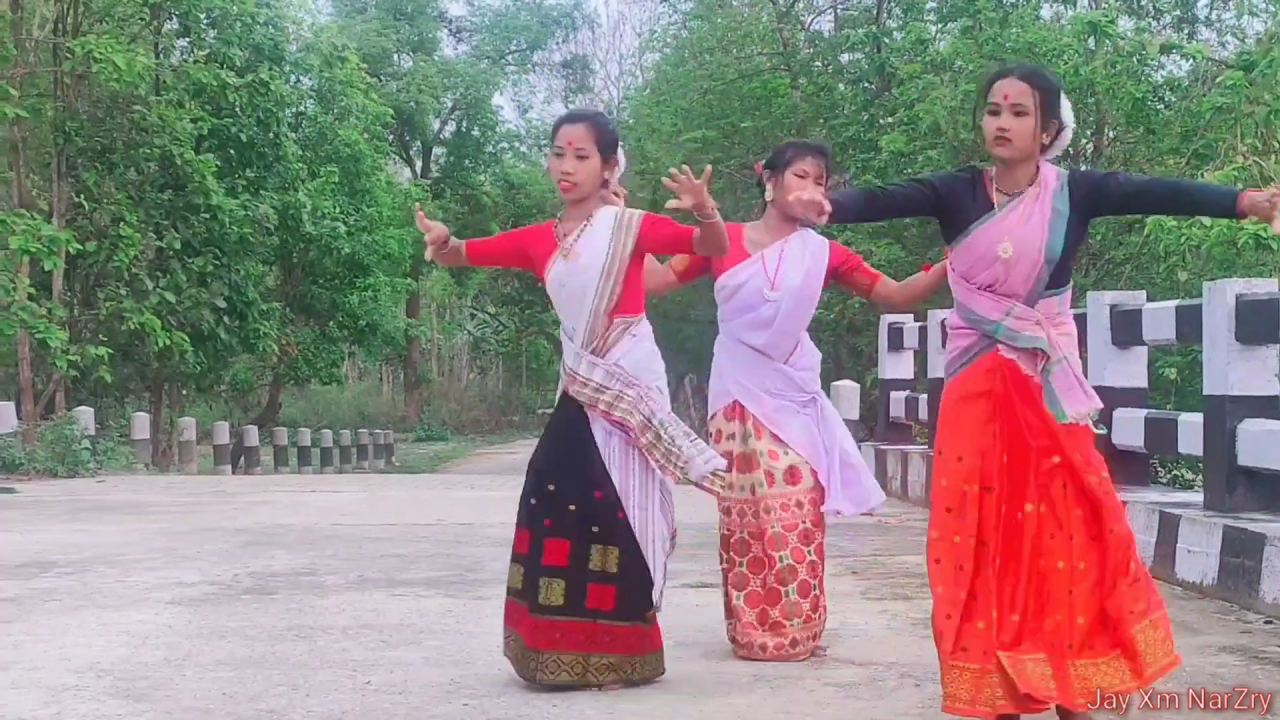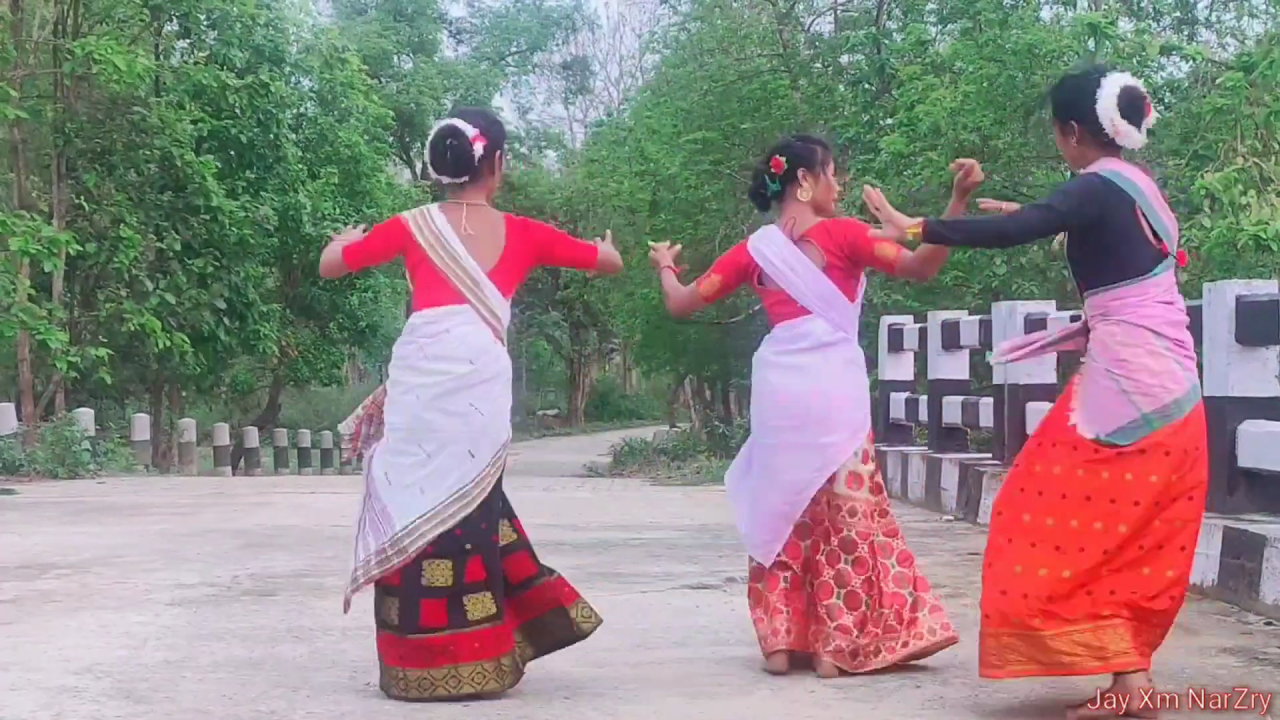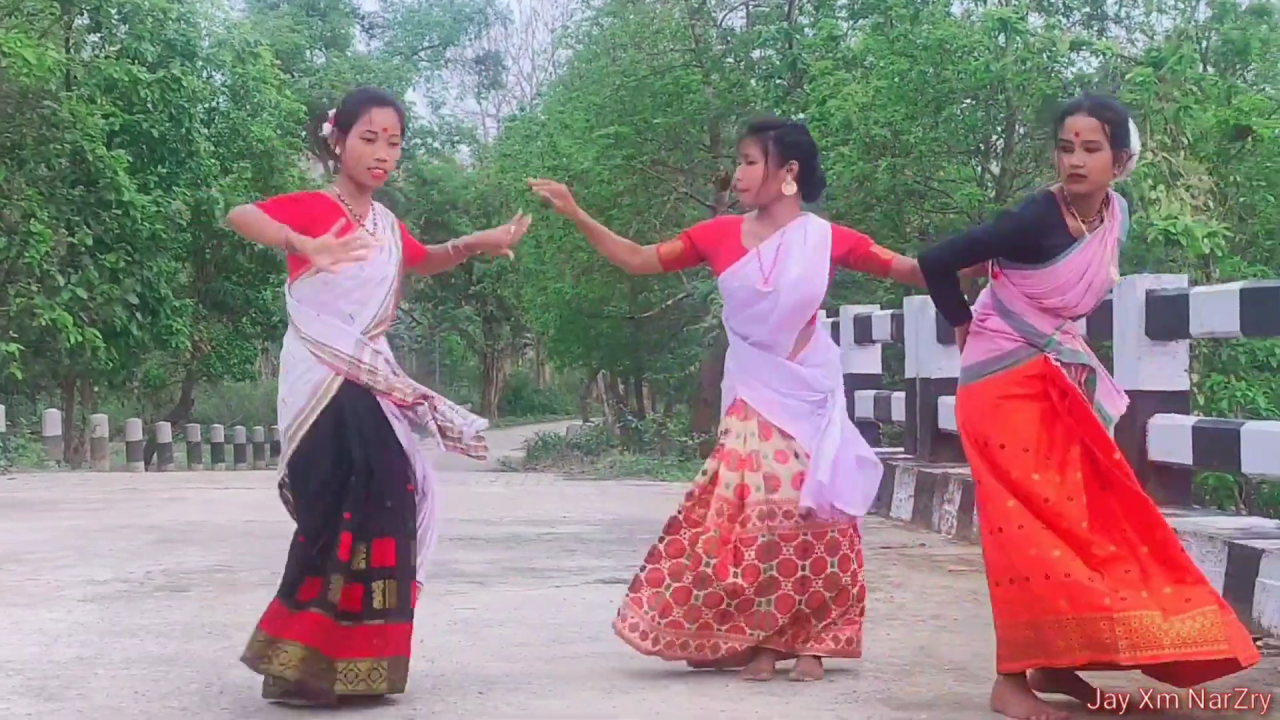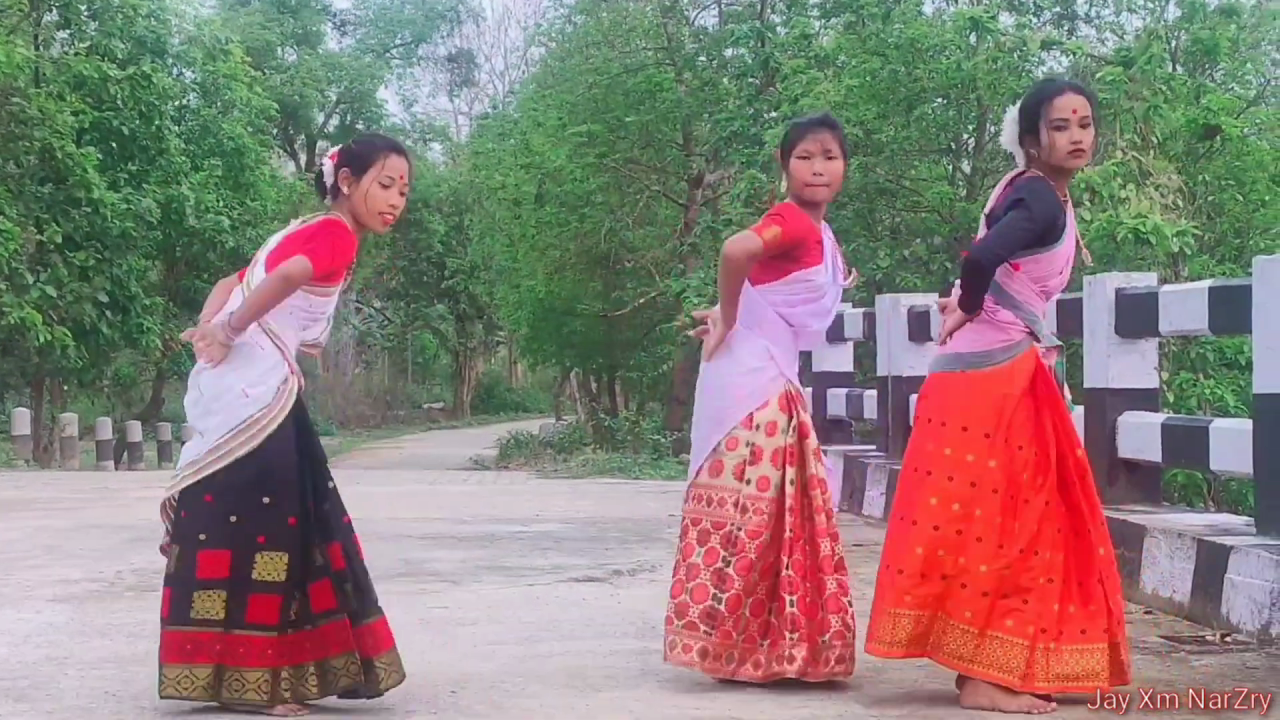
dt=0.7s
person 1, frame 1
left shoulder: (1073, 190)
right shoulder: (953, 189)
left elbow: (1155, 193)
right elbow: (876, 201)
right wrist: (830, 205)
left hip: (1046, 378)
right hip: (974, 381)
left knee: (1067, 522)
right knee: (977, 531)
person 1, frame 2
left shoulder: (1096, 188)
right shoulder: (1136, 183)
left elbow: (1021, 229)
left wrist: (918, 229)
right wrist: (1023, 212)
left hip: (1128, 384)
right hip: (1164, 384)
left knee: (1076, 529)
right knee: (1131, 538)
person 1, frame 3
left shoulder: (1117, 213)
right shoulder: (1036, 217)
right elbow: (936, 261)
right wrist: (965, 324)
left hip: (1061, 381)
right hip: (1005, 383)
left knee: (1088, 512)
right knee: (1032, 525)
left ankle: (1050, 662)
person 1, frame 4
left shoulder: (1036, 193)
right shoulder: (1040, 199)
left elbow: (989, 256)
right elbow: (981, 257)
left wrist: (966, 305)
right wrist: (969, 310)
left hip: (1011, 371)
right hip: (992, 373)
left knee: (1027, 514)
right knee: (989, 516)
left ankle: (1005, 661)
person 2, frame 1
left shoulder: (631, 226)
right shoulder: (535, 238)
left elbow: (712, 251)
right elbow: (461, 257)
left wrist: (704, 207)
right wrist: (440, 239)
left hip: (628, 386)
right hip: (579, 389)
left knee: (610, 511)
right knee: (554, 504)
left ankle: (614, 653)
right ankle: (564, 651)
person 2, frame 2
left shoulder: (411, 225)
right shoulder: (521, 233)
left elbow: (330, 266)
right elbow: (606, 262)
left wrist: (344, 235)
right wrist: (609, 248)
left hip: (419, 381)
right hip: (480, 384)
left knee: (417, 513)
right knee: (467, 512)
left ankle: (422, 666)
right ankle: (471, 663)
person 2, frame 3
left shoulder: (384, 221)
right shoulder: (314, 206)
left elbow: (422, 258)
right elbow: (241, 217)
left wrist: (484, 242)
right wrist: (306, 246)
left hip: (367, 386)
right hip: (321, 386)
left knee: (382, 513)
right knee: (336, 516)
left ankle: (356, 662)
right ankle: (308, 657)
person 2, frame 4
left shoulder: (305, 232)
right shoulder: (337, 233)
left elbow: (231, 283)
right elbow: (293, 274)
left wrist: (212, 330)
right wrist: (230, 331)
left hip: (238, 388)
right hip: (254, 392)
left knee: (275, 519)
right knee: (265, 521)
left ankle: (276, 669)
person 3, frame 1
left shoulder: (826, 253)
right shoulder: (723, 239)
left elbow: (899, 295)
right elbow: (653, 282)
left wrist: (949, 263)
left hip: (793, 394)
right hip: (739, 394)
left knee: (796, 513)
right knee: (745, 515)
left ankle: (793, 631)
right ankle: (753, 631)
person 3, frame 2
left shoulder: (753, 248)
right shoulder: (841, 233)
left elbow: (681, 305)
right elbow: (919, 266)
left wrist: (664, 268)
right wrist: (959, 200)
left hip: (778, 389)
right hip: (834, 390)
left knee: (785, 518)
right knee: (848, 520)
left ankle: (782, 641)
right ankle: (838, 645)
person 3, frame 3
left shoulder: (829, 238)
right shoulder: (718, 235)
left elbow: (906, 269)
right elbow: (640, 259)
right wrist: (577, 215)
left hip: (812, 392)
right hip: (752, 393)
left knee: (818, 516)
right knee: (735, 510)
left ankle: (804, 639)
right ankle: (743, 638)
person 3, frame 4
left shoulder: (817, 231)
right shoulder: (788, 220)
right elbow: (735, 251)
left wrist: (720, 316)
right wrist: (727, 320)
left hip: (777, 386)
right hip: (751, 384)
left knee: (797, 513)
right knee: (749, 513)
left ankle: (792, 645)
right ankle: (731, 644)
